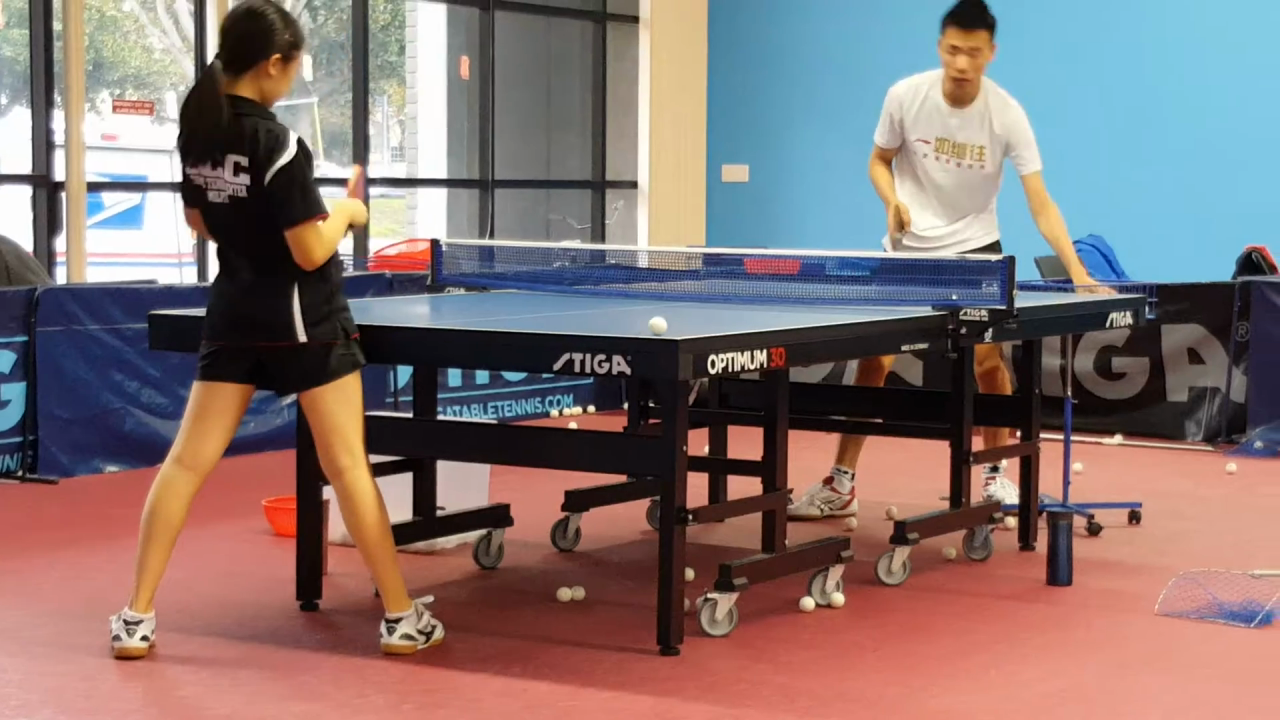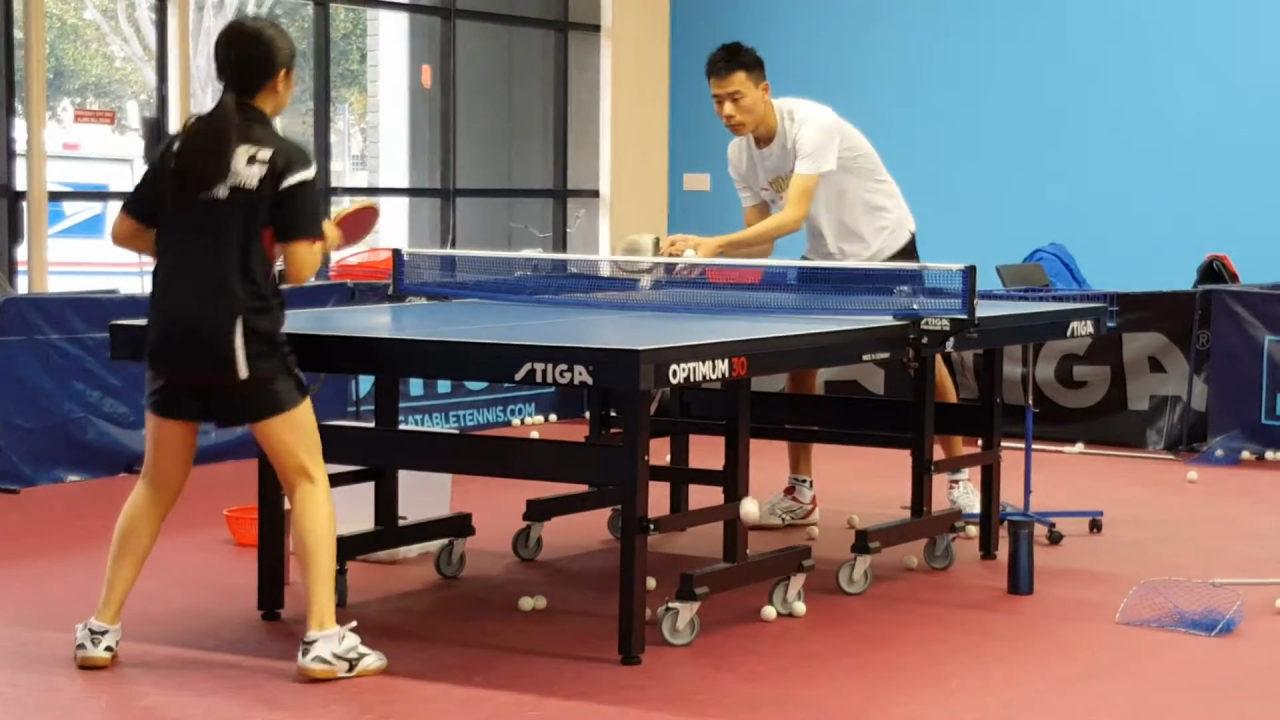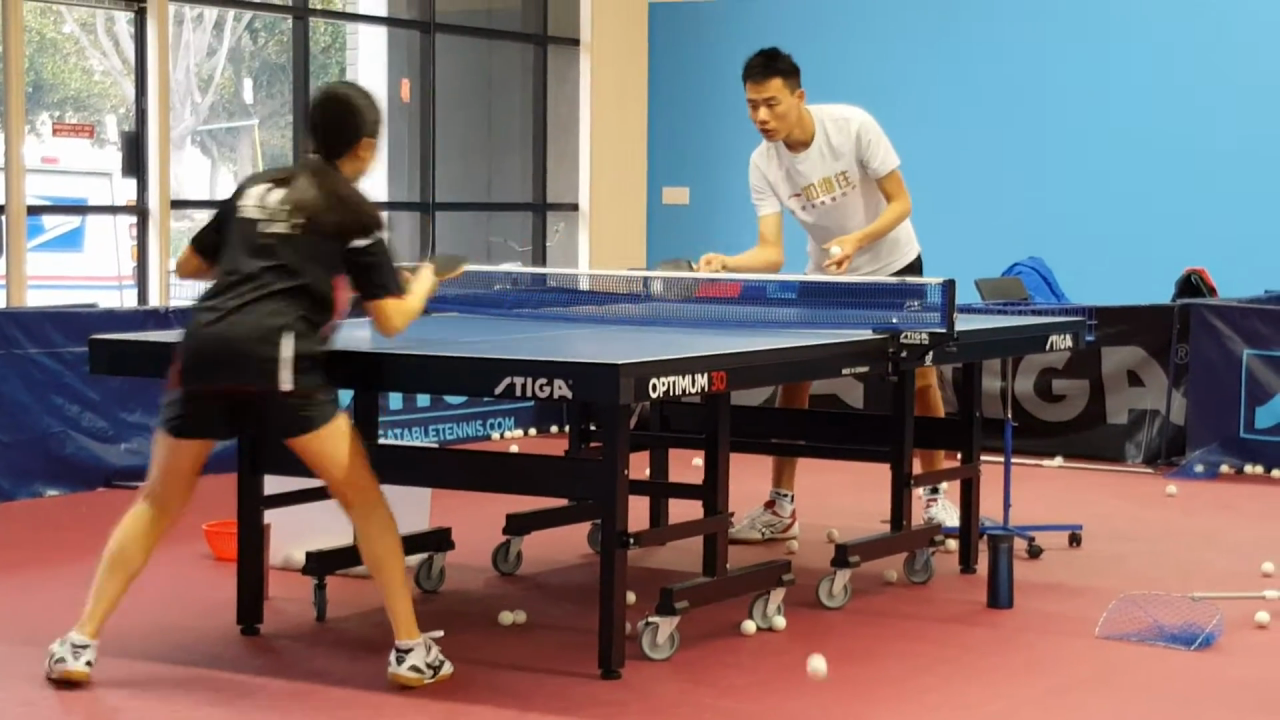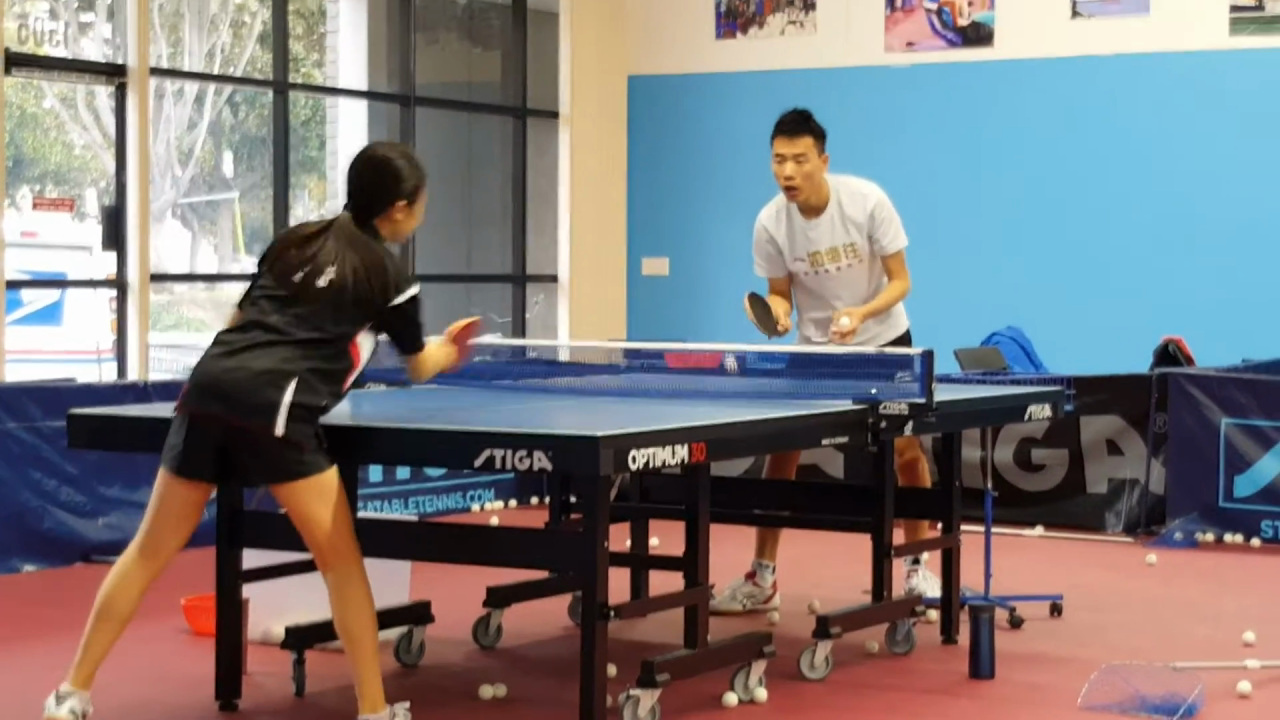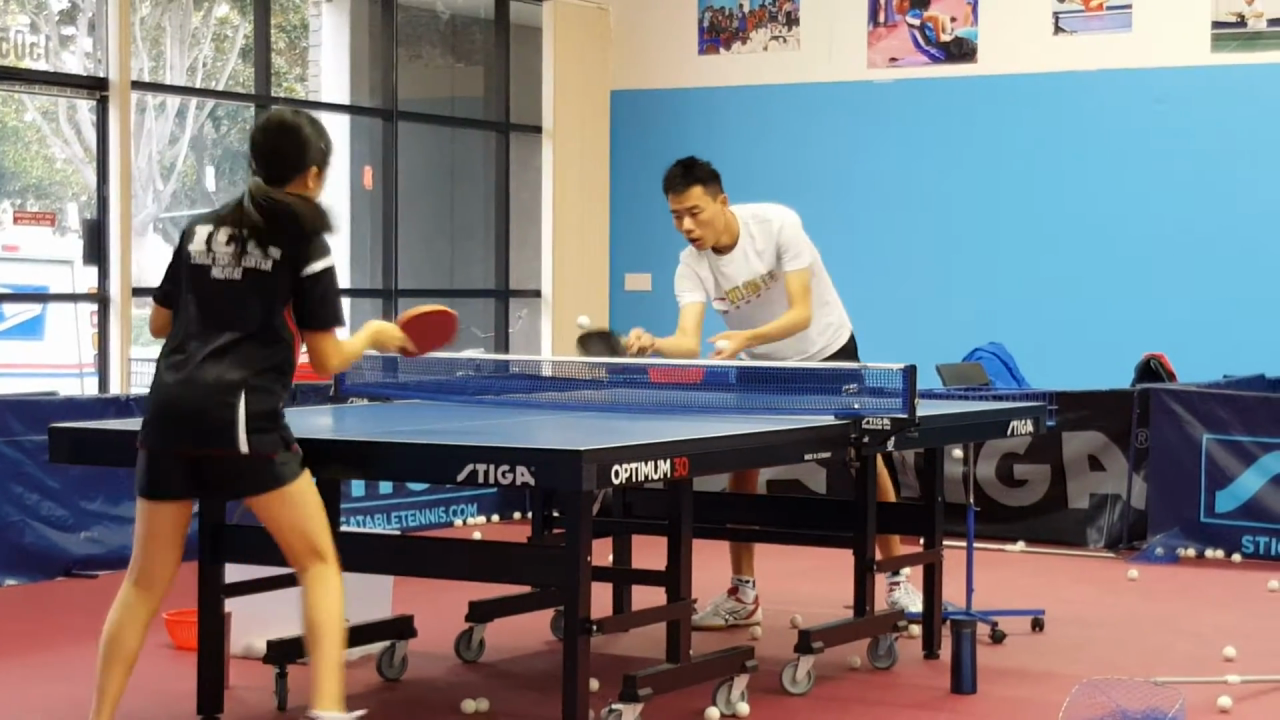
dt=1s
person 1, frame 1
left shoulder: (197, 133)
right shoulder: (276, 143)
right elbow: (312, 253)
right wrist: (346, 215)
left hip: (232, 315)
right hip: (304, 316)
left knee: (187, 462)
right knee: (347, 466)
left ankle: (135, 618)
right ankle: (402, 617)
person 1, frame 2
left shoulder: (181, 145)
right shoulder: (285, 158)
left elbow: (126, 233)
right elbow: (300, 268)
right wrist: (326, 240)
left hip: (173, 335)
right hip: (242, 338)
left knee: (157, 484)
right knee: (308, 481)
left ankle: (100, 627)
right ankle: (324, 637)
person 1, frame 3
left shoulder: (253, 191)
right shoulder: (355, 215)
left elbow: (188, 265)
right elbow: (392, 321)
right wrist: (424, 286)
left hip: (205, 351)
right hip: (277, 361)
left knee: (158, 504)
right knee: (364, 497)
left ankle: (78, 643)
right ankle: (410, 647)
person 1, frame 4
left shoulder: (292, 240)
right shoulder: (388, 275)
right elbow: (425, 363)
right wrist: (447, 349)
left hip: (210, 390)
right hip: (275, 409)
left knee: (149, 550)
right knee: (341, 560)
person 1, frame 5
left shoulder: (201, 229)
right shoulder: (303, 244)
left elbow: (159, 323)
right elbow: (325, 359)
right wrist: (375, 337)
left hip: (170, 411)
right hip: (241, 417)
left knee: (147, 580)
right knee: (318, 560)
person 2, frame 1
left shoulder: (1007, 114)
right shoulder: (904, 96)
left elbow: (1040, 205)
right elbow: (880, 163)
left wrist: (1077, 273)
right wrist: (893, 201)
left hip: (974, 247)
right hip: (907, 249)
left knee: (989, 360)
right knee: (873, 361)
left ankle: (995, 474)
right ankle: (841, 483)
person 2, frame 2
left shoulder: (811, 122)
right shoulder: (739, 155)
left elbow: (795, 216)
right elbow: (759, 242)
left wrist: (716, 244)
right wrist: (699, 246)
left hip: (887, 246)
right hip: (826, 258)
right knee: (800, 363)
left ankle: (959, 477)
right ankle: (800, 492)
person 2, frame 3
left shoulder: (854, 125)
right shoulder: (763, 164)
left elbow: (901, 203)
right elbow: (771, 255)
left wrist: (858, 240)
right wrist: (726, 262)
left hip: (895, 267)
right hip: (827, 278)
left knee: (921, 379)
right knee: (793, 378)
left ankle: (934, 495)
right ankle: (781, 506)
person 2, frame 4
left shoulder: (868, 200)
right shoulder: (769, 224)
left elbow: (900, 281)
right elbow: (780, 293)
left wrist: (860, 314)
right wrist: (778, 312)
left hip: (883, 338)
right hip: (815, 346)
left knee: (907, 449)
right knee: (781, 450)
left ankle: (918, 566)
right ankle: (763, 577)
person 2, frame 5
left shoulder: (778, 222)
right shoulder: (691, 265)
left elbow: (802, 312)
right elbow: (687, 342)
left wrist: (748, 338)
right wrist: (655, 344)
left hip: (827, 349)
right hip: (764, 366)
right knee: (742, 466)
left ankle: (897, 579)
right ankle: (743, 593)
